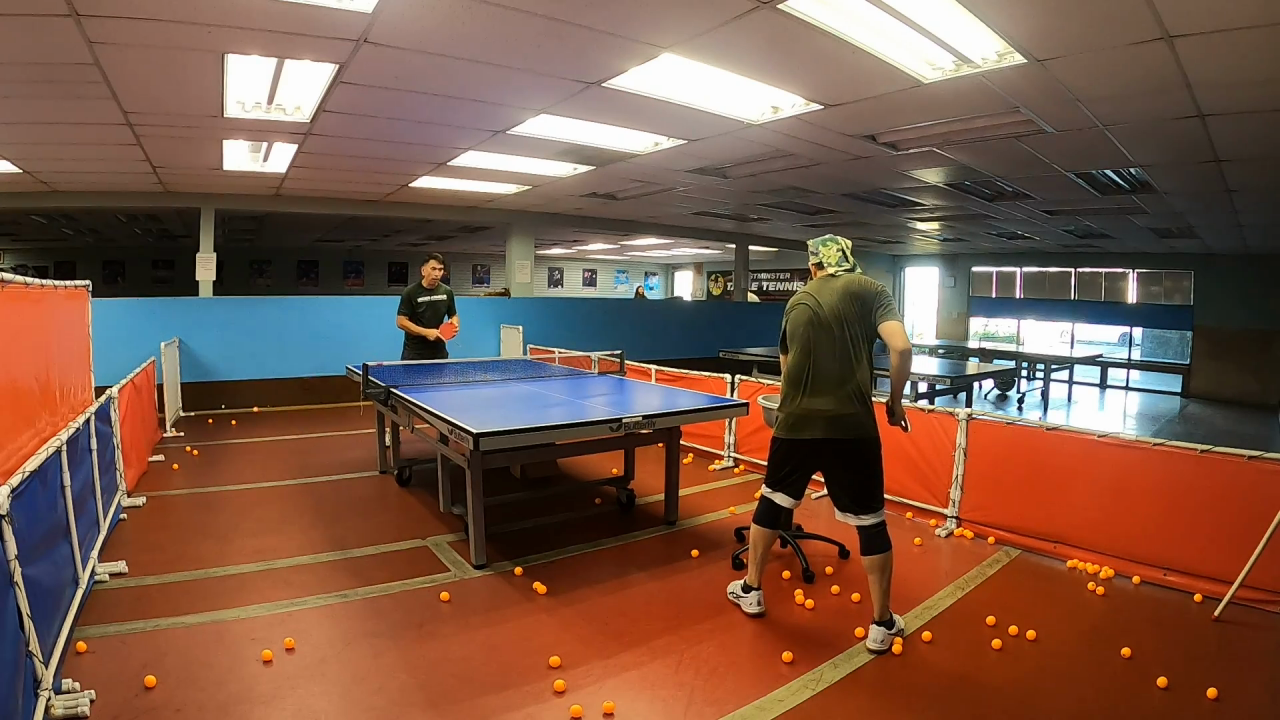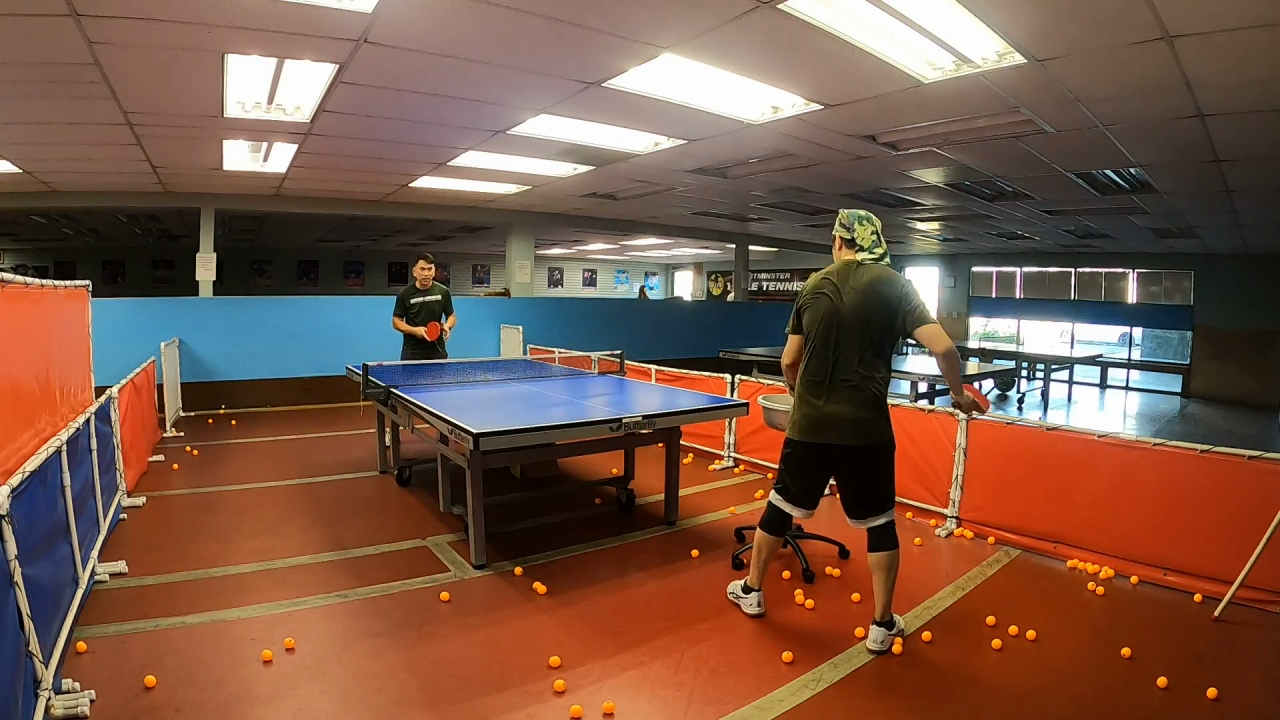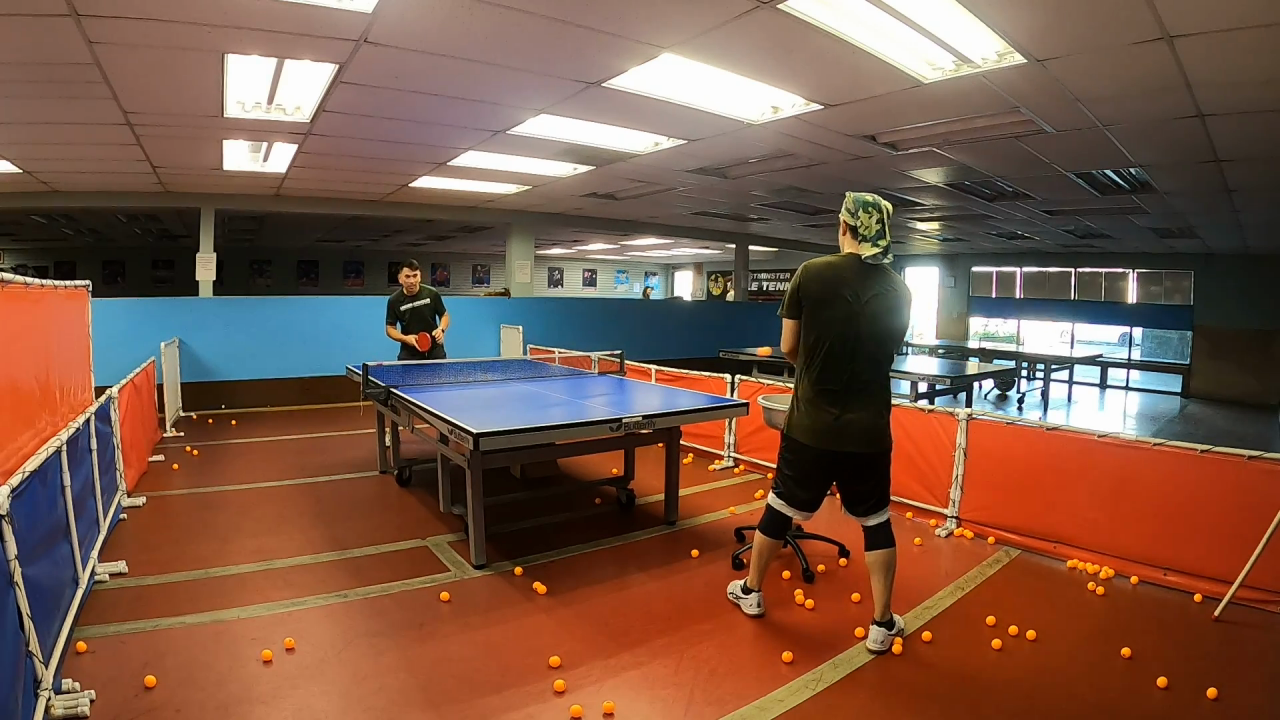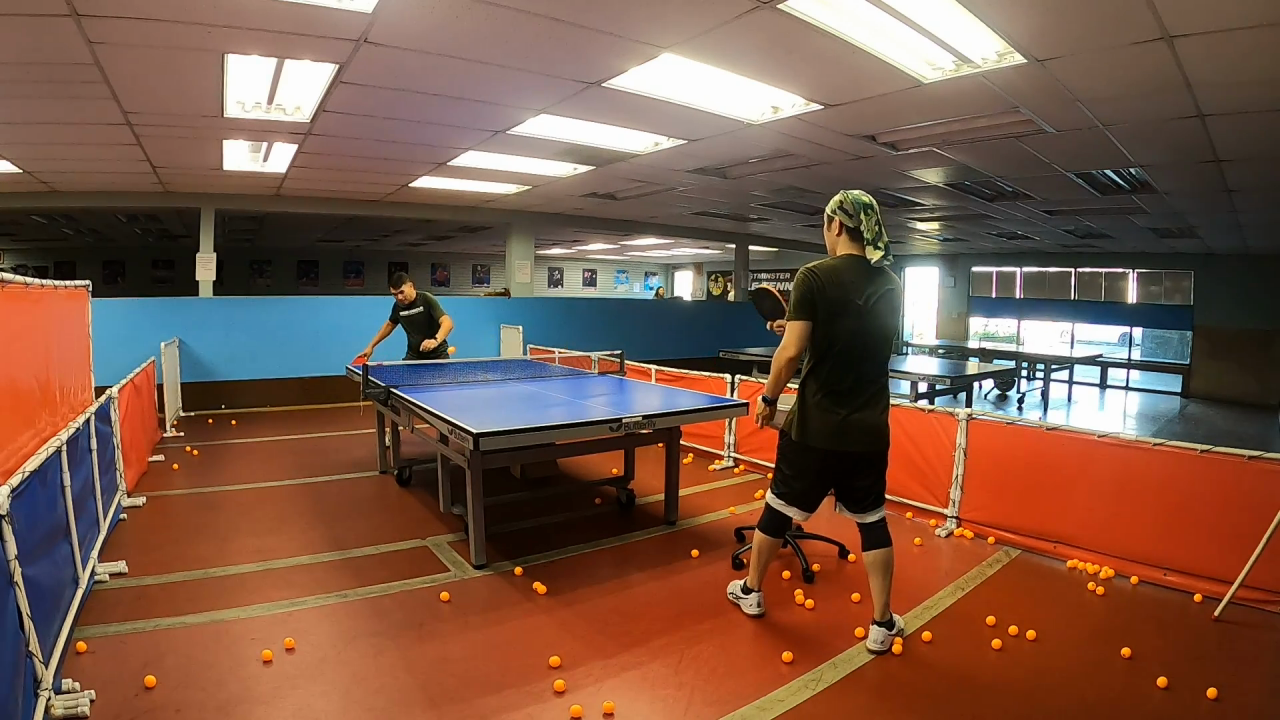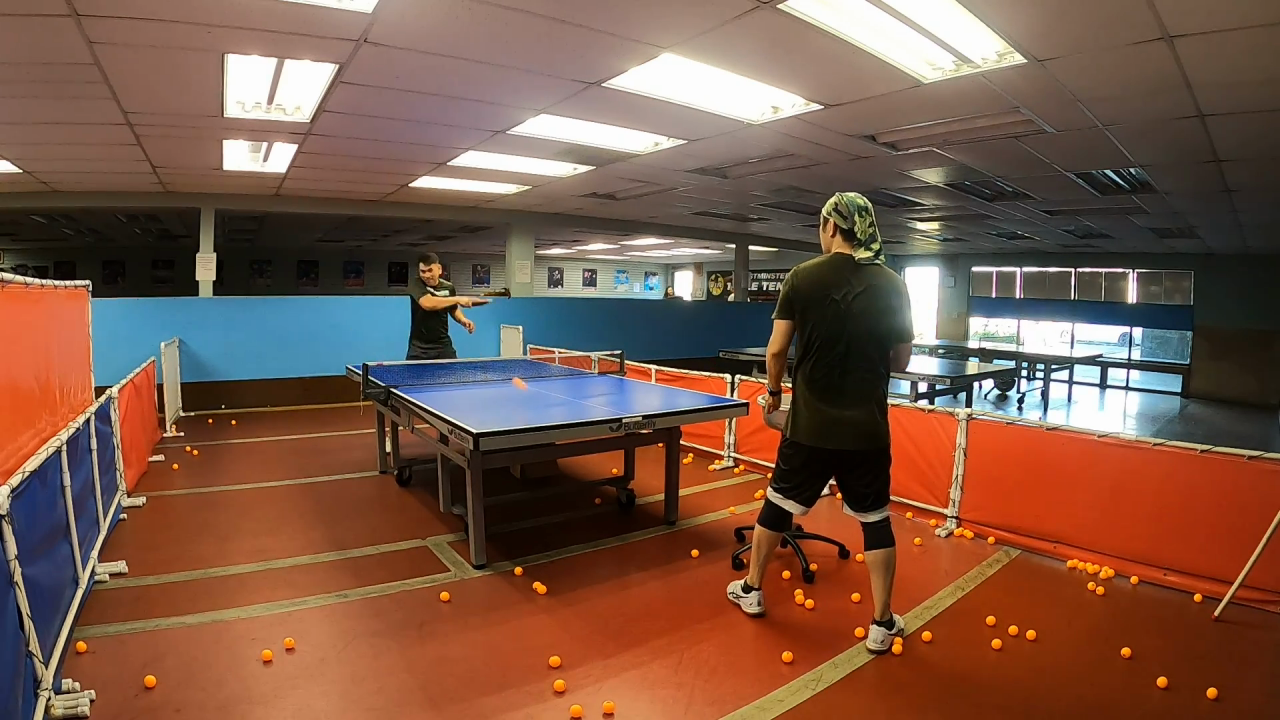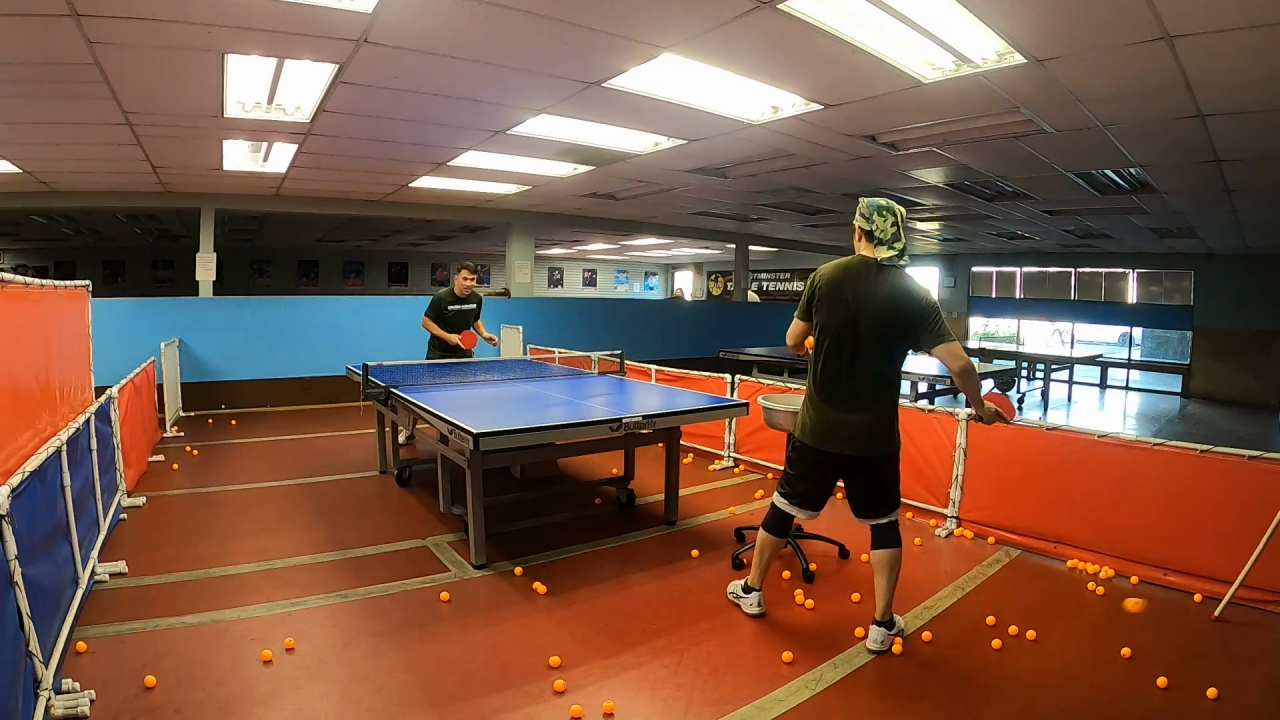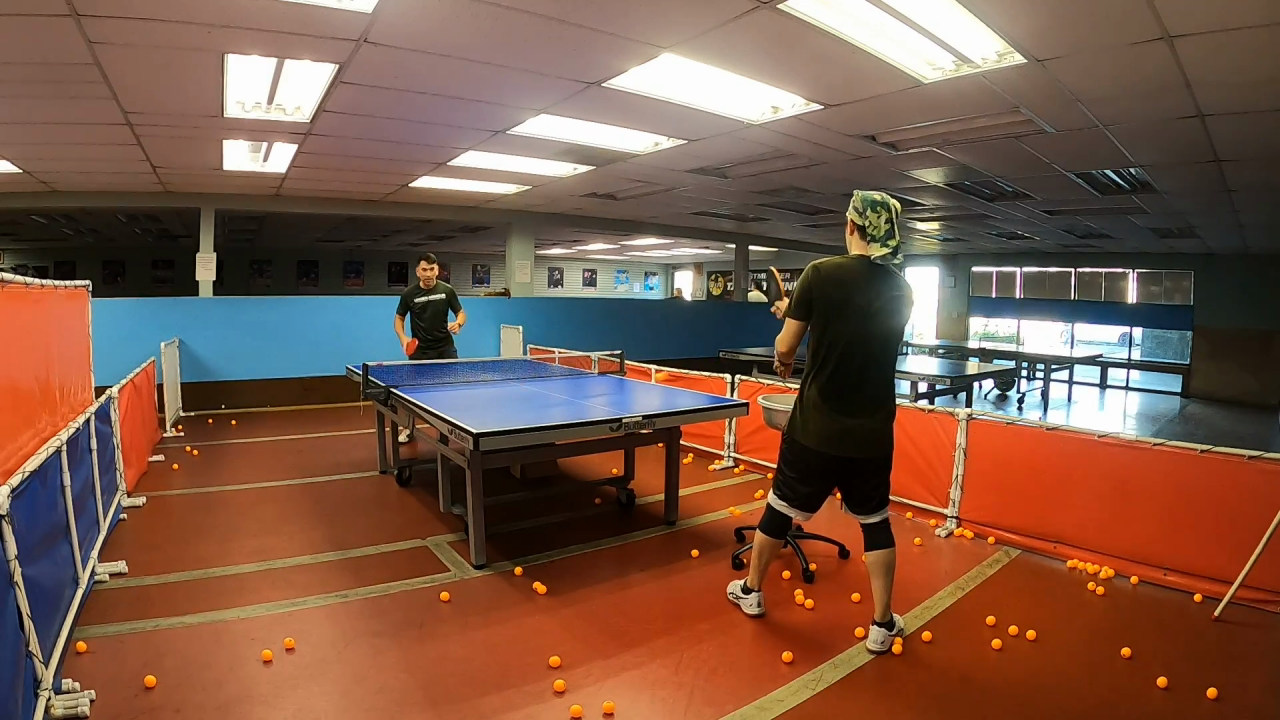
dt=0.5s
person 1, frame 1
left shoulder: (798, 300)
right shoulder: (870, 289)
right elbow: (901, 348)
right wrist: (895, 400)
left hip: (795, 420)
right hip: (851, 423)
left knee: (773, 501)
right knee: (870, 521)
left ankle: (751, 589)
right ankle: (882, 624)
person 1, frame 2
left shoulder: (814, 285)
right shoulder: (893, 285)
left elbow: (789, 360)
right elbow: (943, 348)
right wrist: (959, 393)
left hip: (809, 423)
right hip: (865, 426)
left knee: (781, 506)
right knee: (879, 523)
left ankle: (751, 590)
right ankle: (881, 624)
person 1, frame 3
left shoulder: (811, 273)
right shoulder: (896, 289)
left elbow: (788, 347)
left hip: (811, 424)
right hip: (868, 430)
left knee: (781, 507)
right knee: (875, 522)
left ankle: (750, 591)
right ankle: (882, 625)
person 1, frame 4
left shoulder: (815, 276)
right shoulder: (890, 286)
left elbow: (792, 353)
left wrist: (768, 398)
left hip: (815, 425)
right hip: (869, 429)
left knee: (780, 508)
right knee: (872, 521)
left ankle: (751, 590)
right ankle: (882, 625)
person 1, frame 5
left shoulder: (802, 277)
right shoulder: (892, 285)
left elbow: (776, 349)
right elbow: (900, 361)
left wrist: (773, 389)
left hip: (809, 423)
right hip: (866, 428)
left knee: (778, 504)
right knee: (875, 520)
left ankle: (751, 589)
right ankle: (882, 624)
person 1, frame 6
left shoulder: (826, 275)
right shoulder: (913, 295)
left elbow: (793, 340)
right elbow: (959, 363)
right wrist: (979, 405)
left hip: (817, 427)
right hip: (874, 435)
left knee: (783, 507)
right knee: (883, 524)
left ankle: (751, 589)
right ankle: (882, 625)
person 1, frame 7
left shoulder: (820, 274)
right shoulder: (899, 290)
left elbow: (786, 347)
left wrist: (783, 359)
left hip: (816, 426)
right hip: (872, 433)
left knee: (781, 507)
right knee: (875, 521)
left ankle: (751, 590)
right ankle: (882, 624)
